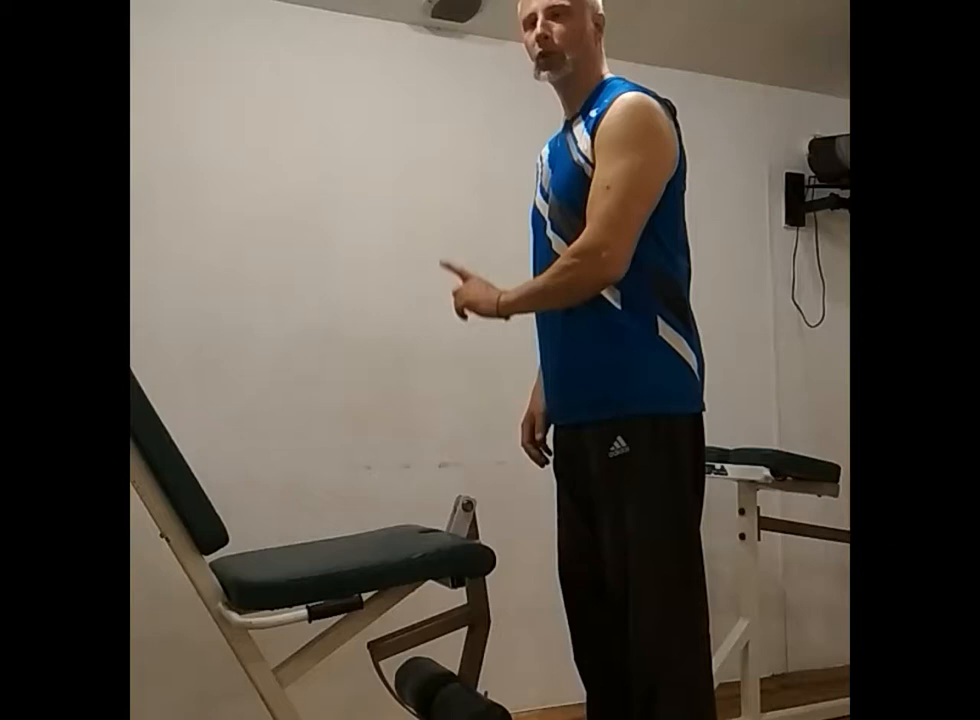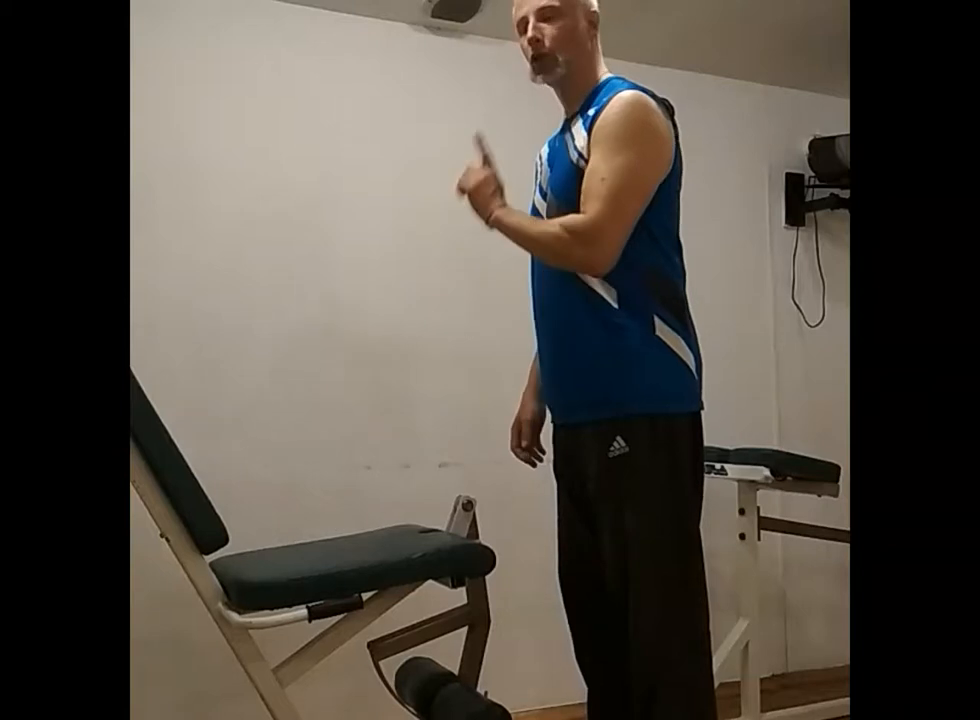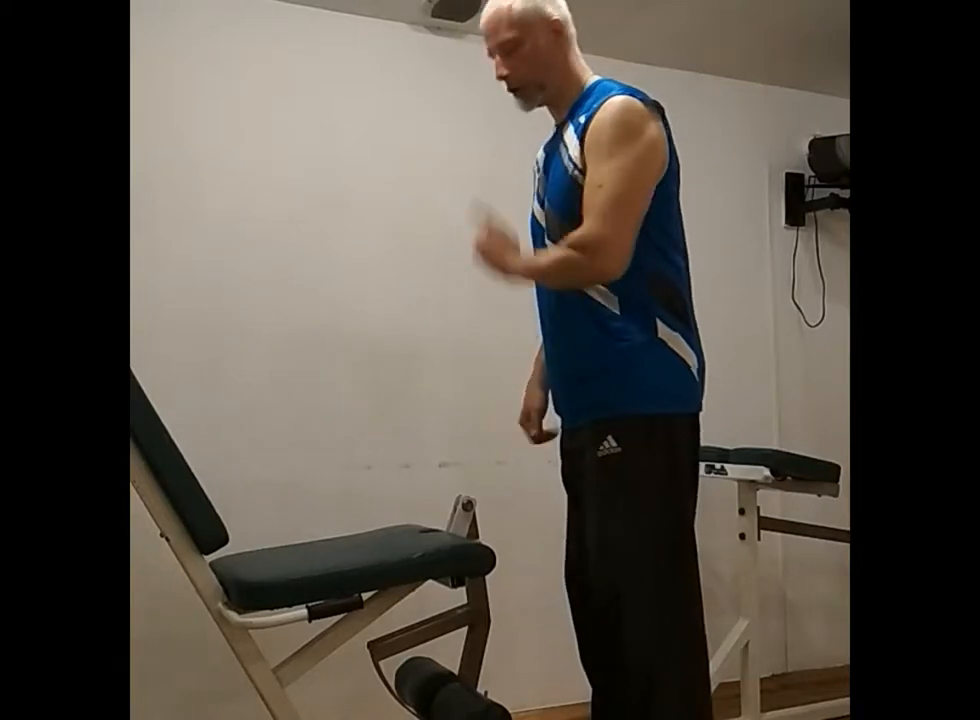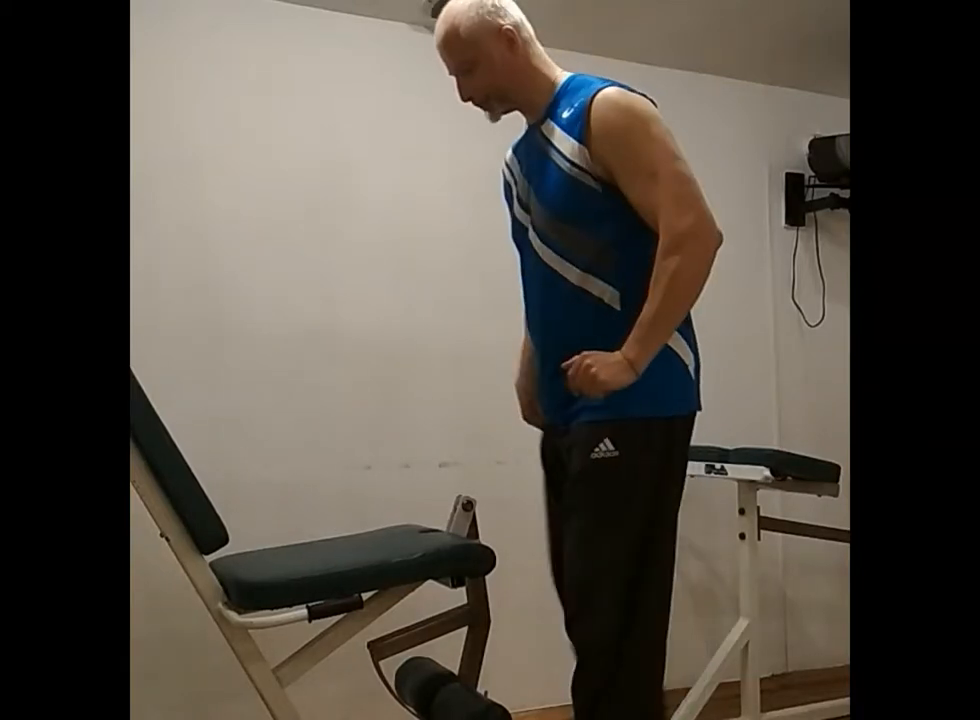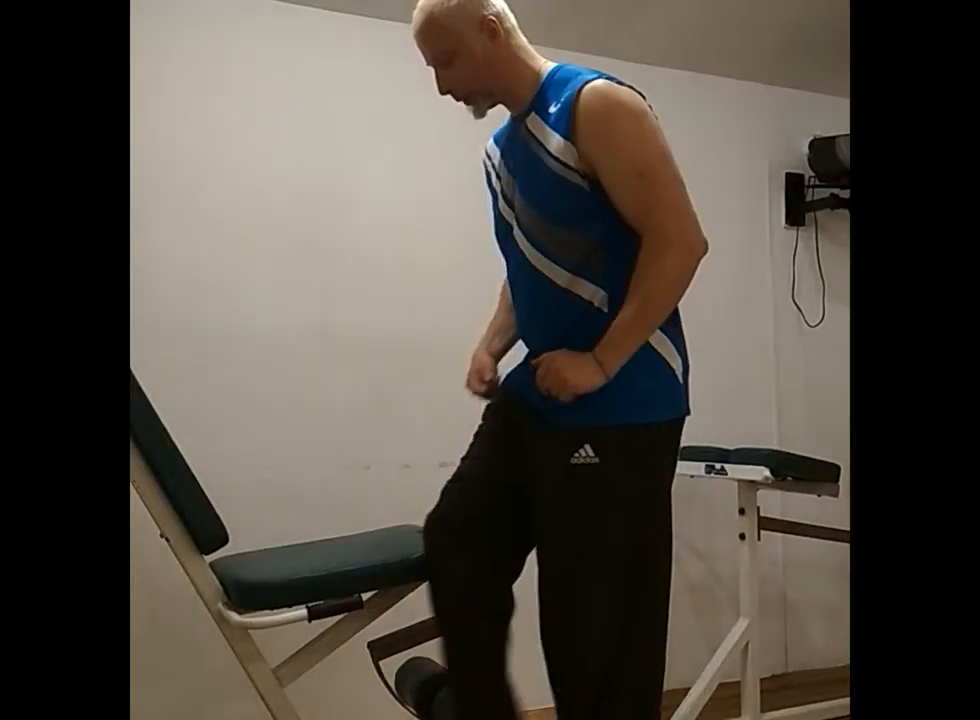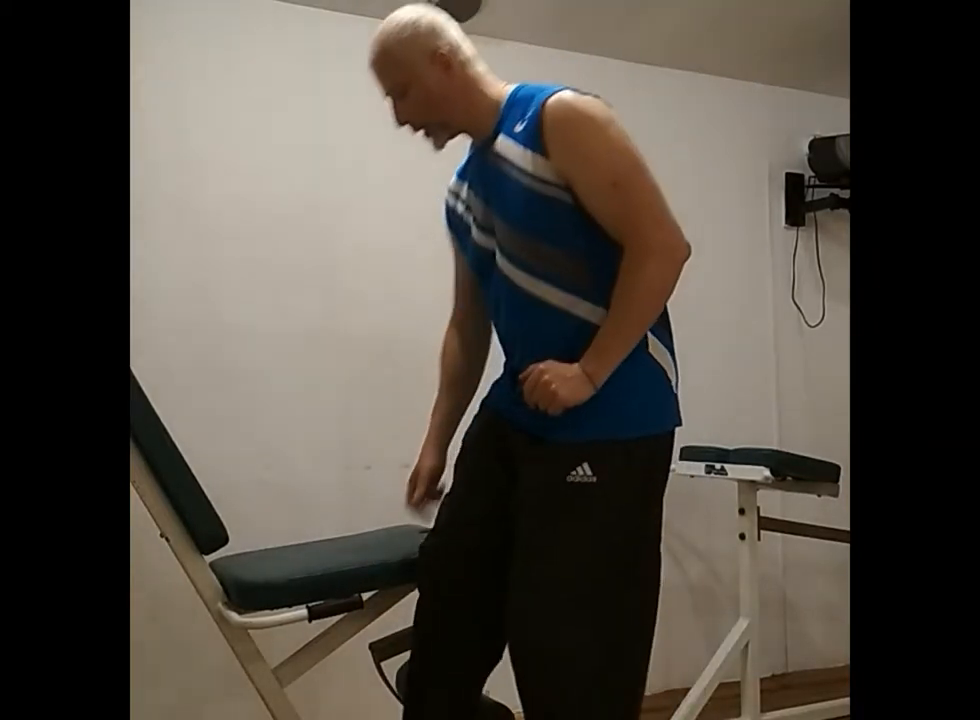
dt=0.4s
person 1, frame 1
left shoulder: (632, 114)
right shoulder: (556, 147)
left elbow: (604, 259)
left wrist: (501, 302)
right wrist: (543, 390)
left hip: (643, 407)
right hip: (584, 410)
left knee: (657, 606)
right knee: (593, 601)
person 1, frame 2
left shoulder: (630, 113)
right shoulder: (558, 144)
left elbow: (594, 247)
left wrist: (496, 211)
right wrist: (535, 393)
left hip: (642, 406)
right hip: (583, 409)
left knee: (658, 605)
right knee: (593, 600)
person 1, frame 3
left shoulder: (620, 117)
right shoulder: (556, 147)
left elbow: (599, 258)
left wrist: (513, 262)
right wrist: (540, 378)
left hip: (642, 399)
right hip: (590, 402)
left knee: (646, 602)
right knee: (598, 596)
person 1, frame 4
left shoulder: (609, 113)
right shoulder: (520, 156)
left elbow: (694, 234)
left wrist: (631, 360)
right wrist: (530, 363)
left hip: (635, 405)
right hip: (568, 403)
left knee: (612, 604)
right knee: (584, 594)
person 1, frame 5
left shoulder: (597, 106)
right shoulder: (500, 149)
left elbow: (679, 240)
left wrist: (601, 362)
right wrist: (490, 348)
left hip: (618, 407)
right hip: (535, 394)
left knee: (597, 615)
right knee: (455, 544)
person 1, frame 6
left shoulder: (563, 120)
right shoulder: (463, 195)
left elbow: (662, 245)
right elbow: (468, 327)
left wrist: (588, 373)
right wrist: (437, 444)
left hip: (612, 422)
right hip: (516, 413)
left knee: (568, 625)
right knee: (452, 586)
